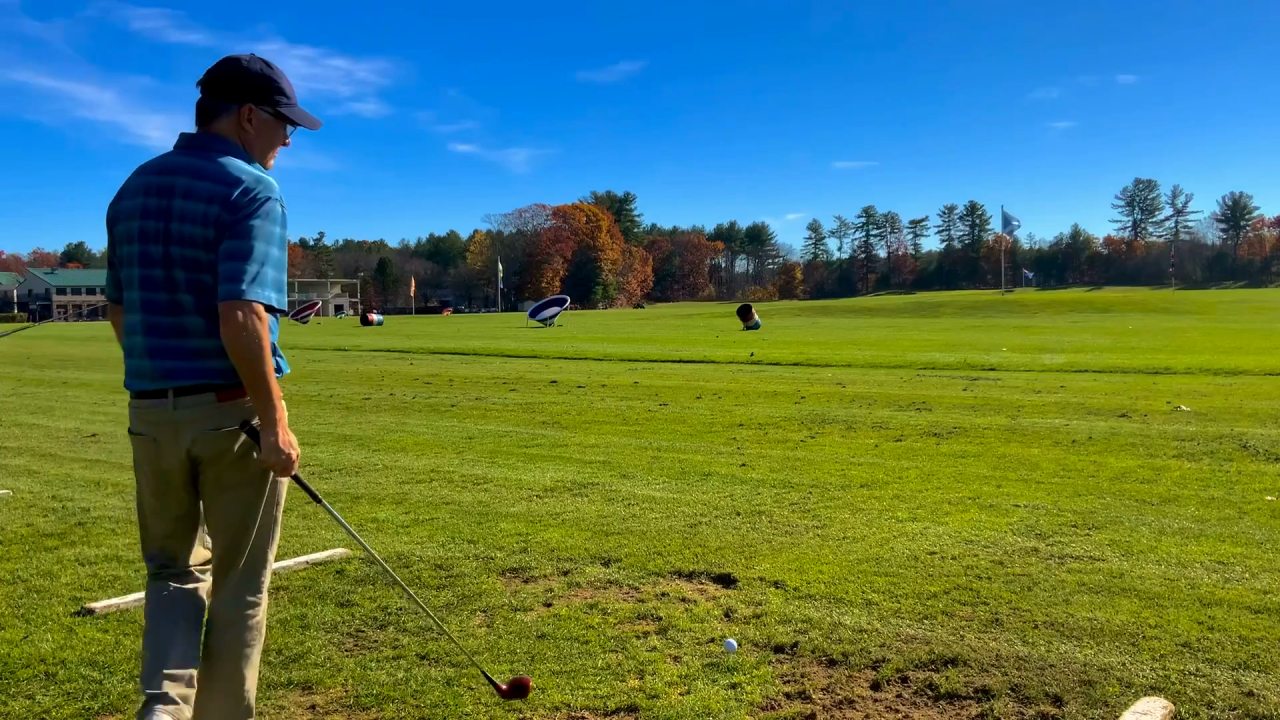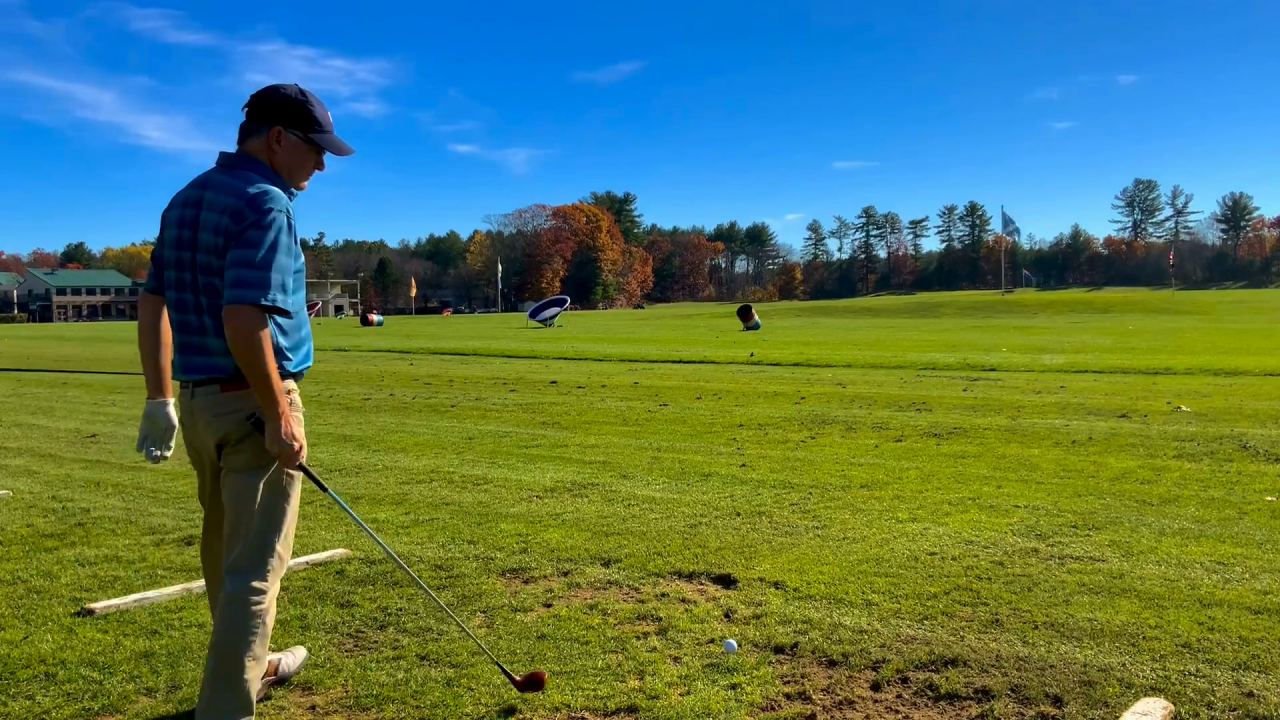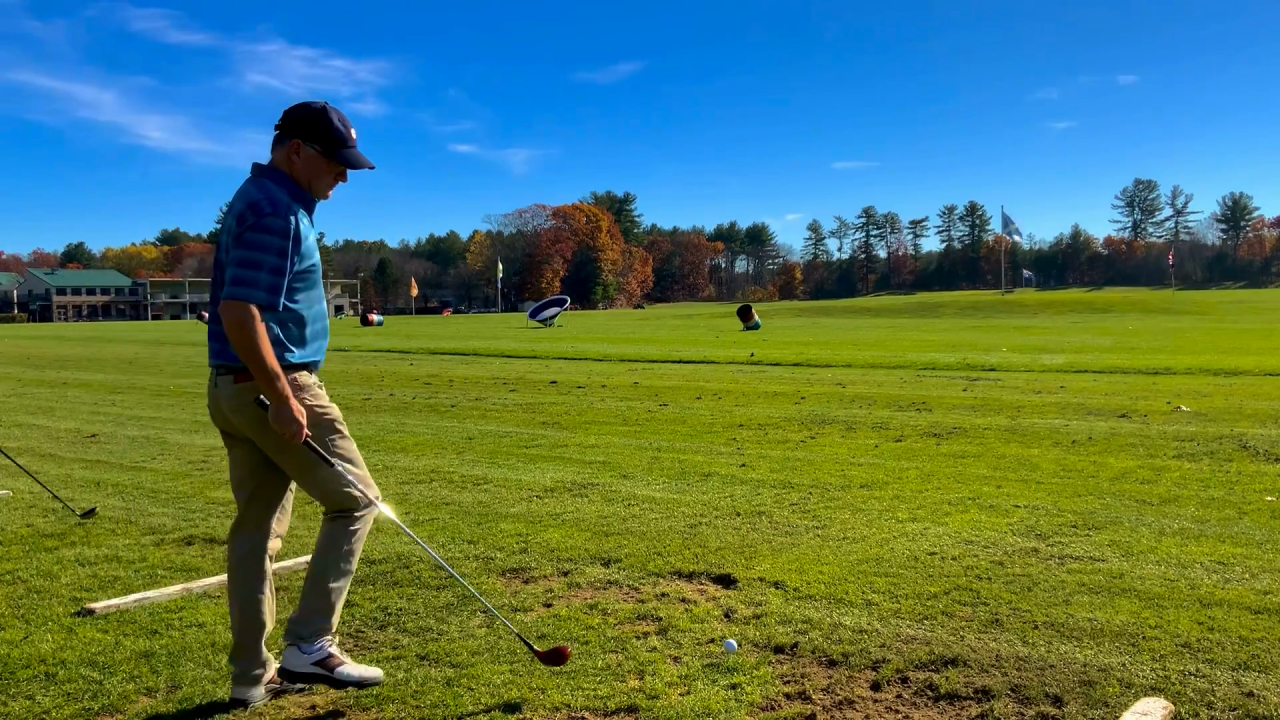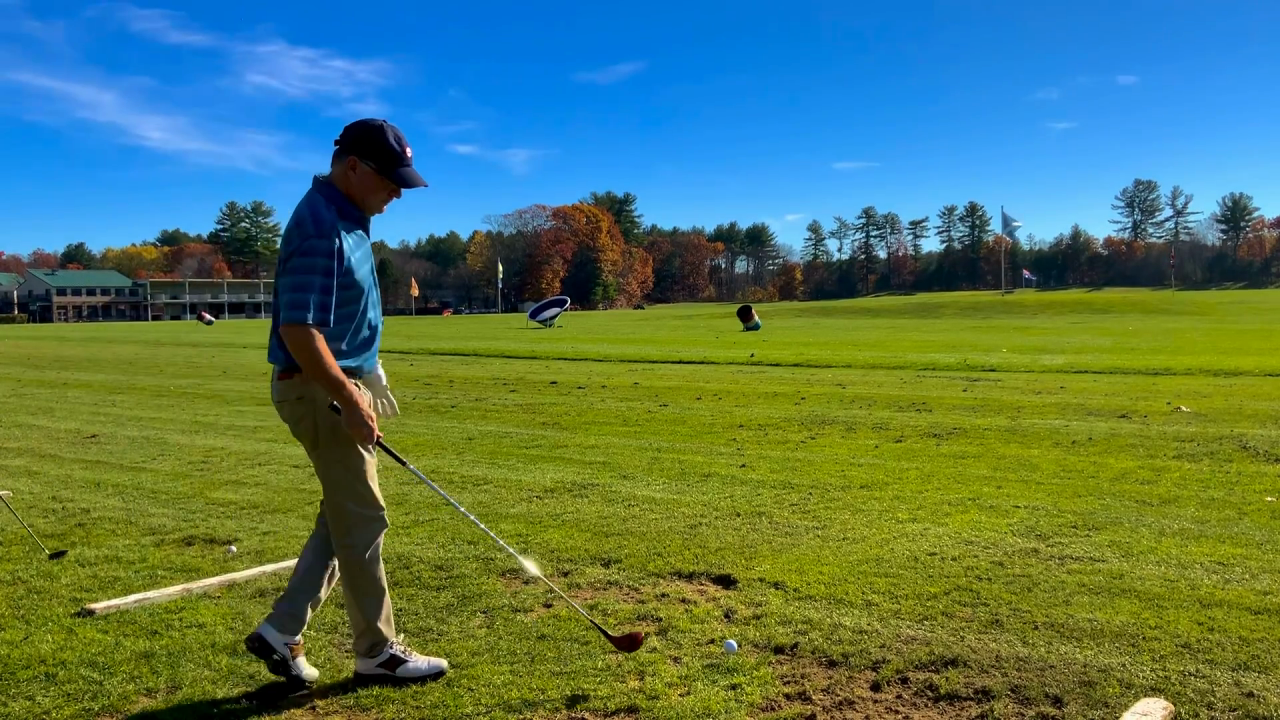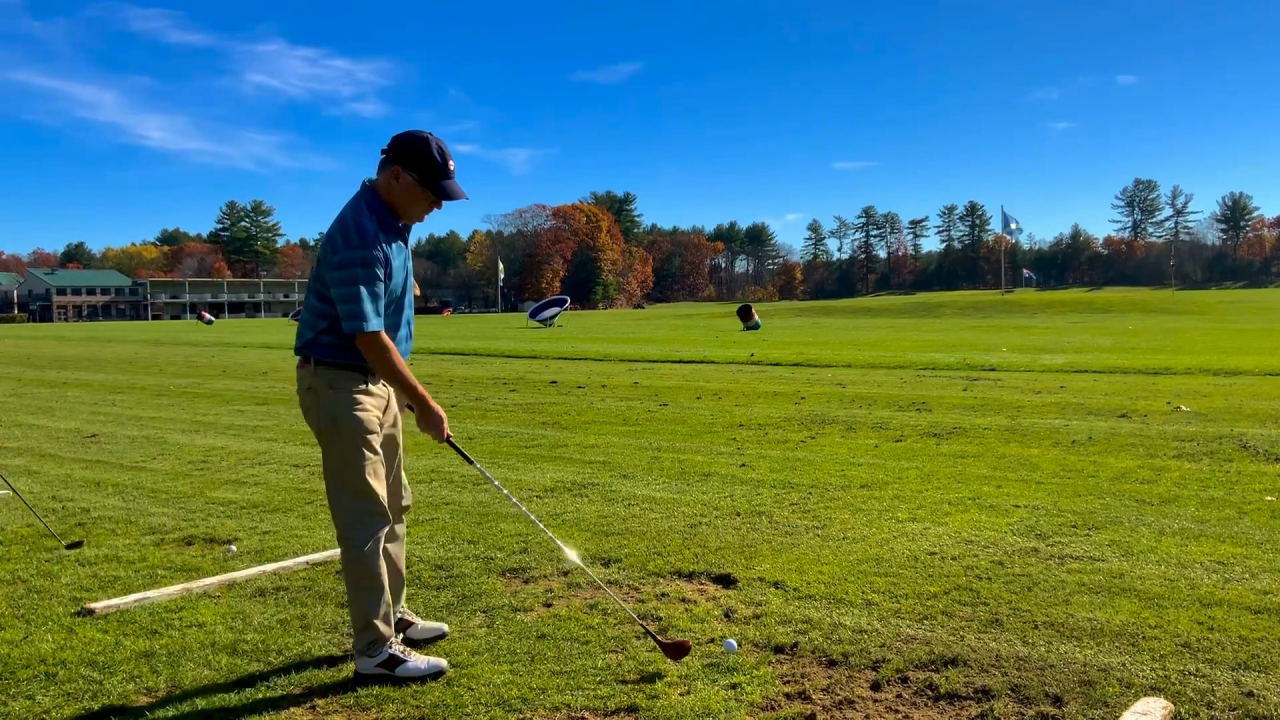
dt=0.4s
person 1, frame 1
left shoulder: (134, 188)
right shoulder: (251, 191)
left elbow: (123, 311)
right elbow: (241, 320)
right wrist: (275, 424)
left hip: (153, 416)
right hip: (233, 414)
left knee: (175, 577)
right knee: (239, 586)
person 1, frame 2
left shoulder: (189, 198)
right shoulder: (266, 205)
left elbow: (153, 304)
right elbow: (242, 319)
left wrist: (162, 399)
right wrist: (278, 416)
left hip: (198, 401)
right hip: (254, 404)
left knee: (227, 544)
right knee: (254, 564)
left ankle: (248, 664)
person 1, frame 3
left shoulder: (266, 201)
right shoulder: (274, 212)
right elbow: (237, 313)
left wrist: (297, 374)
right wrist: (286, 396)
left hip: (237, 390)
right hip: (272, 390)
left knee: (256, 528)
right knee: (352, 502)
left ankle: (252, 672)
right ankle: (309, 644)
person 1, frame 4
left shoulder: (346, 215)
right shoulder: (320, 229)
right elbow: (299, 333)
left wrist: (368, 373)
right wrist: (352, 404)
left hip: (338, 383)
right hip: (321, 391)
left knee: (344, 515)
right knee: (361, 518)
left ankle: (281, 632)
right ankle: (376, 650)
person 1, frame 5
left shoulder: (392, 222)
right shoulder: (359, 237)
right elbow: (369, 339)
left wrist: (404, 389)
right wrist: (424, 404)
left hip: (376, 383)
right hip: (341, 385)
left knee: (391, 509)
right knee: (365, 517)
left ankle: (390, 617)
right ankle: (375, 649)
